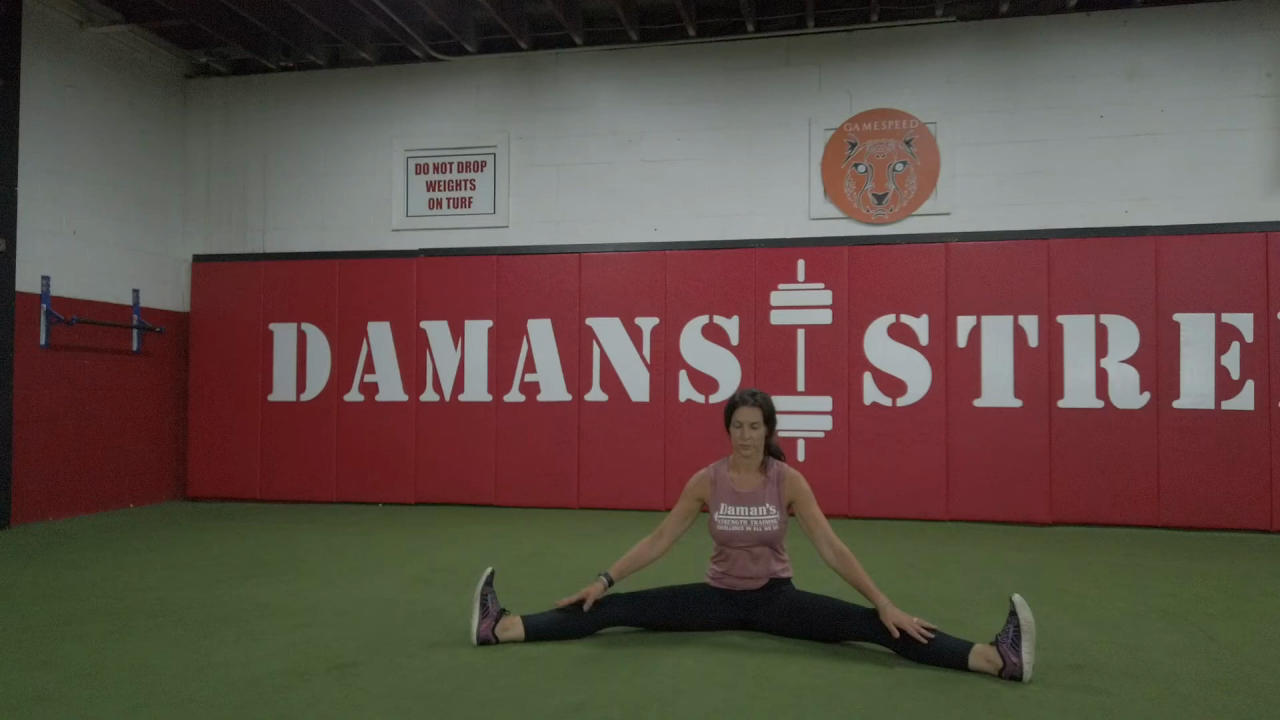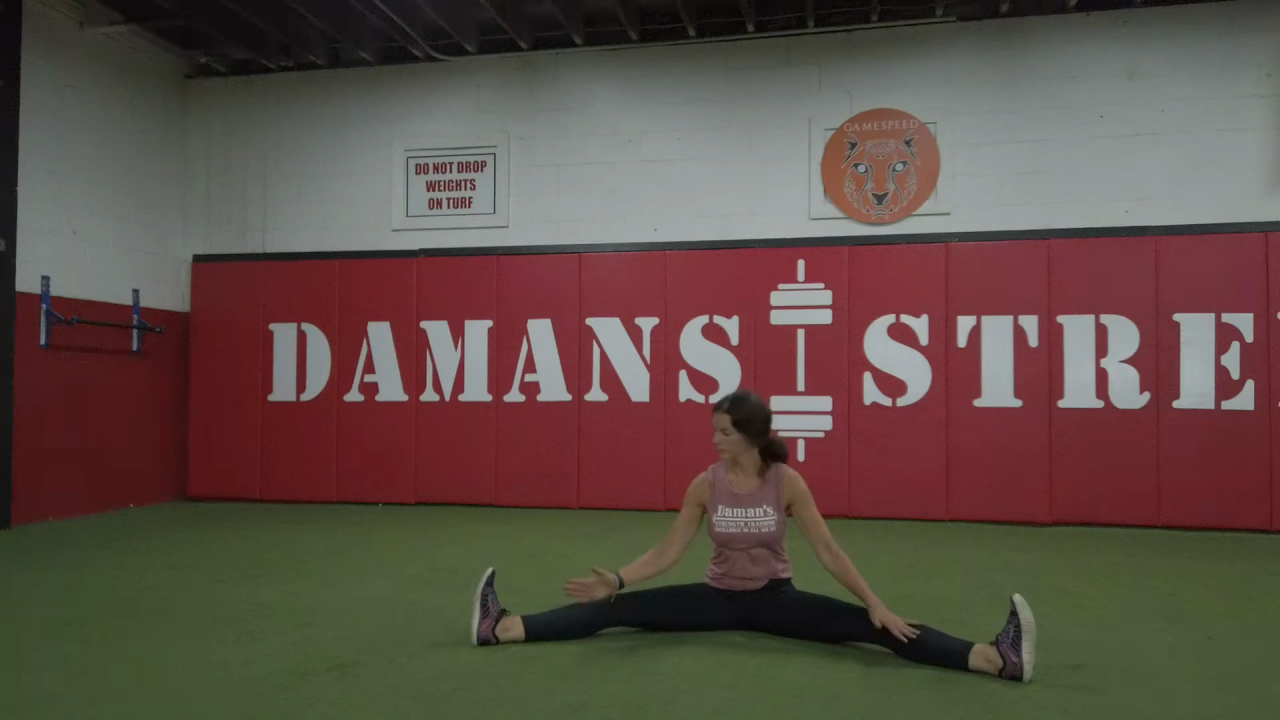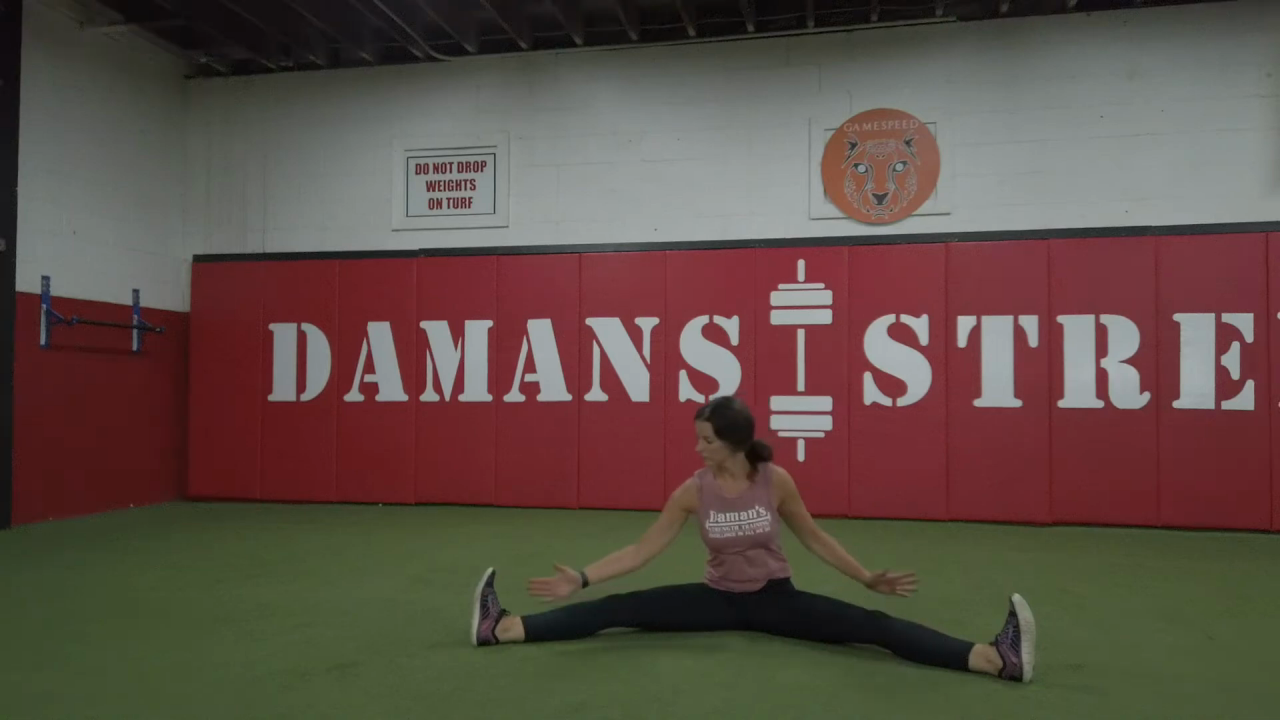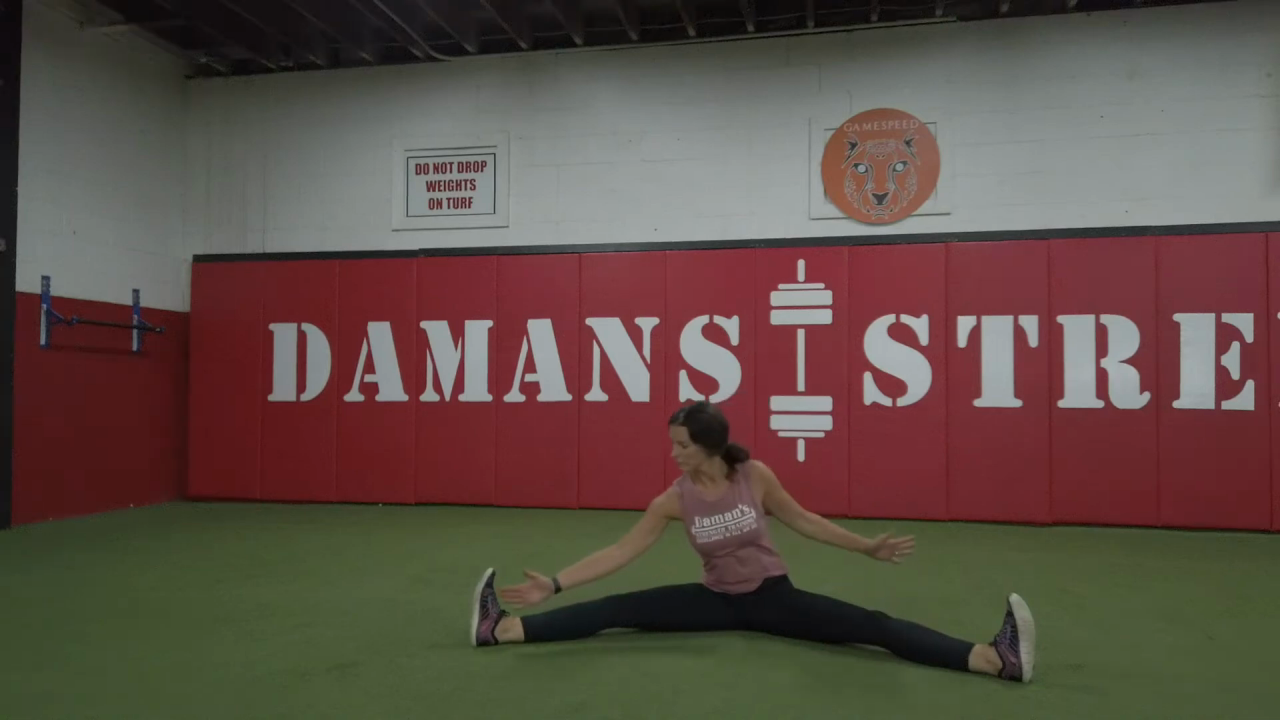
dt=0.4s
person 1, frame 1
left shoulder: (789, 481)
right shoulder: (705, 481)
left elbow: (831, 547)
right elbow: (658, 541)
left wrist: (885, 603)
right wrist: (602, 580)
left hip: (775, 597)
right hip: (719, 596)
left knee: (868, 625)
right knee: (616, 608)
left ankle: (996, 658)
right ankle: (501, 627)
person 1, frame 2
left shoulder: (787, 482)
right shoulder: (705, 484)
left elbow: (827, 549)
right elbow: (668, 551)
left wrist: (875, 602)
right wrist: (614, 581)
left hip: (775, 597)
right hip: (720, 597)
left knee: (869, 626)
right knee: (619, 611)
left ankle: (997, 659)
right ankle: (502, 628)
person 1, frame 3
left shoulder: (776, 480)
right shoulder: (692, 491)
left elbow: (813, 537)
right elbow: (643, 550)
left wrist: (868, 578)
right wrist: (580, 578)
left hip: (774, 597)
right hip: (719, 598)
left knee: (870, 626)
right knee: (619, 609)
left ankle: (997, 658)
right ankle: (500, 627)
person 1, frame 4
left shoulder: (756, 475)
right shoulder: (674, 499)
left elbow: (801, 519)
right elbow: (619, 552)
left wrist: (866, 547)
right wrist: (552, 584)
left hip: (771, 596)
right hip: (717, 599)
left knee: (869, 626)
right knee: (616, 610)
left ankle: (996, 659)
right ankle: (501, 629)
